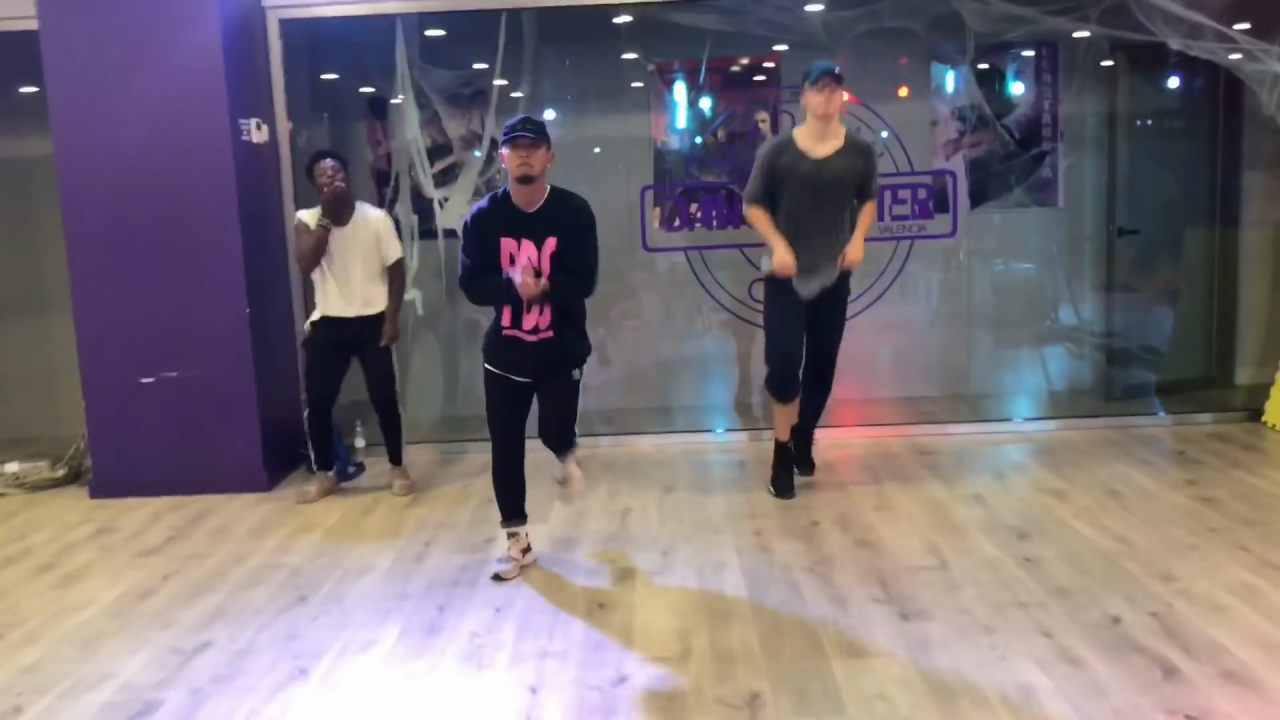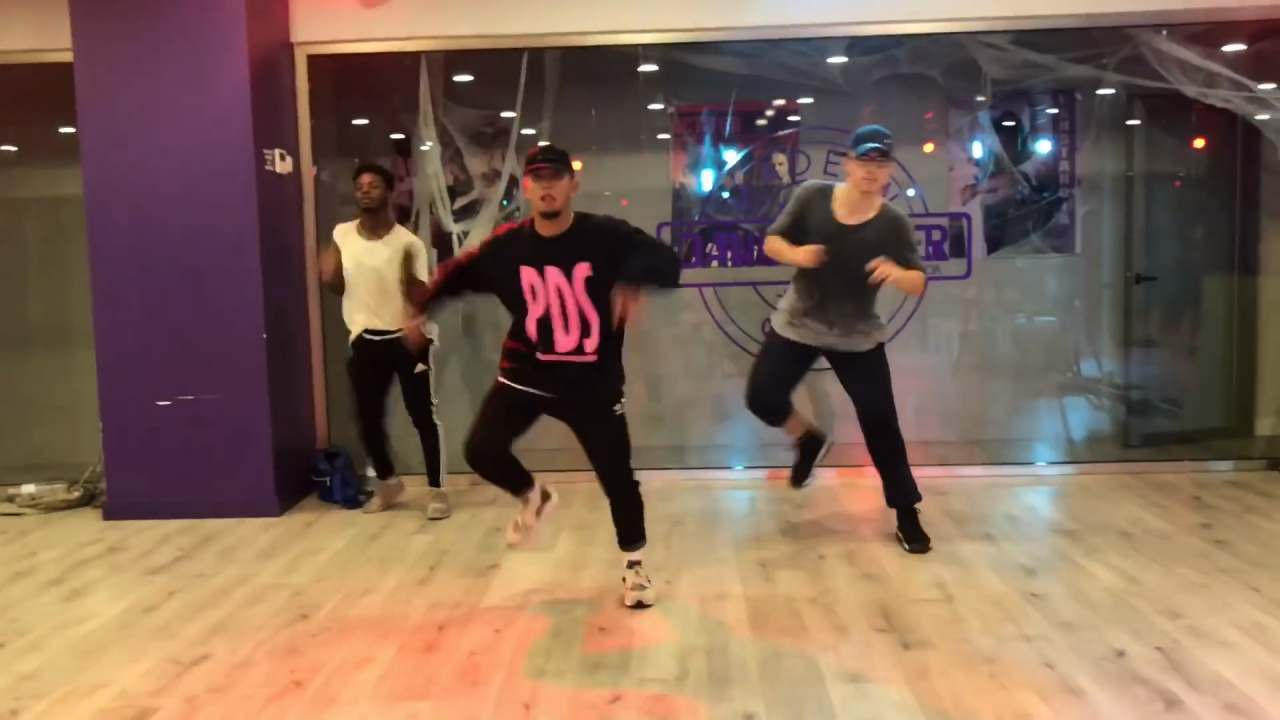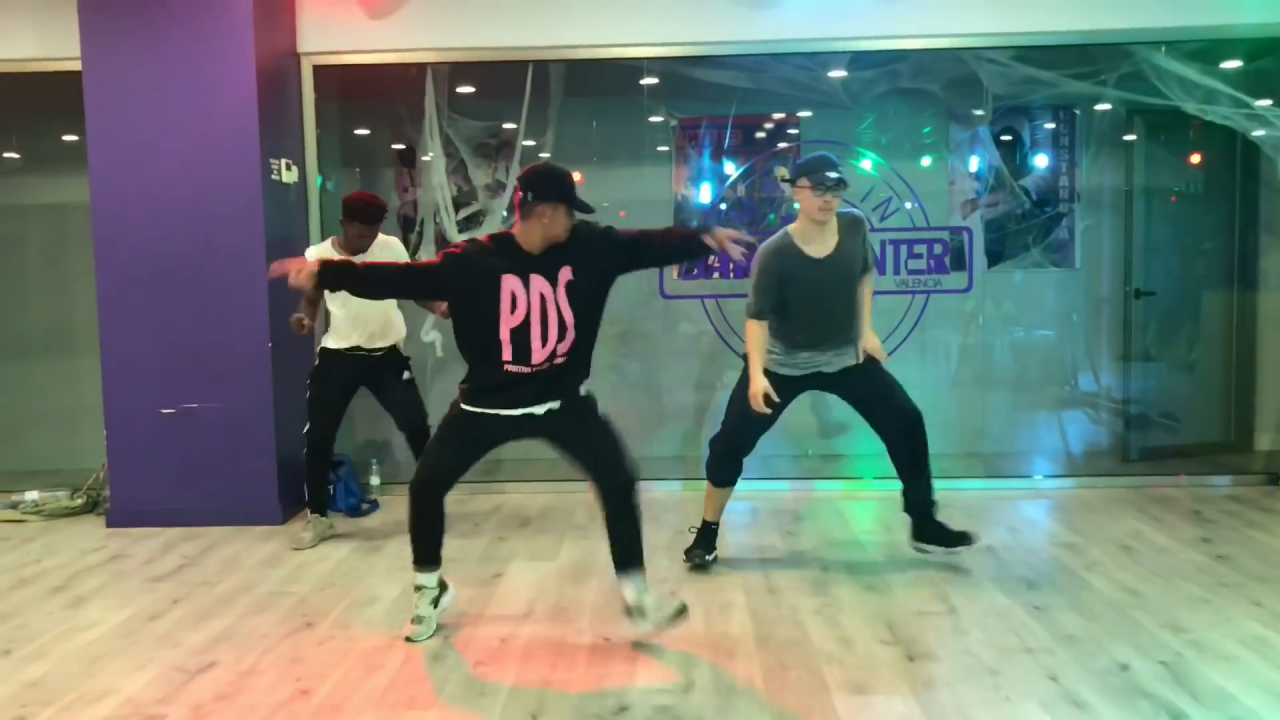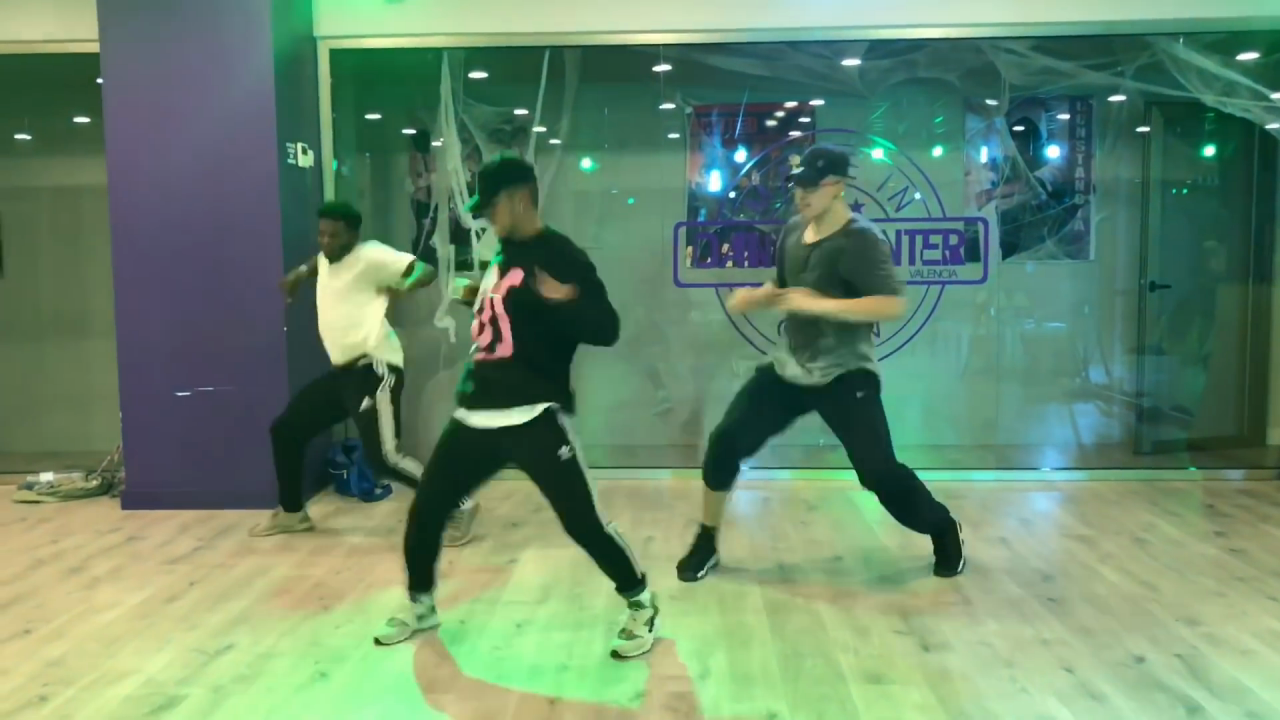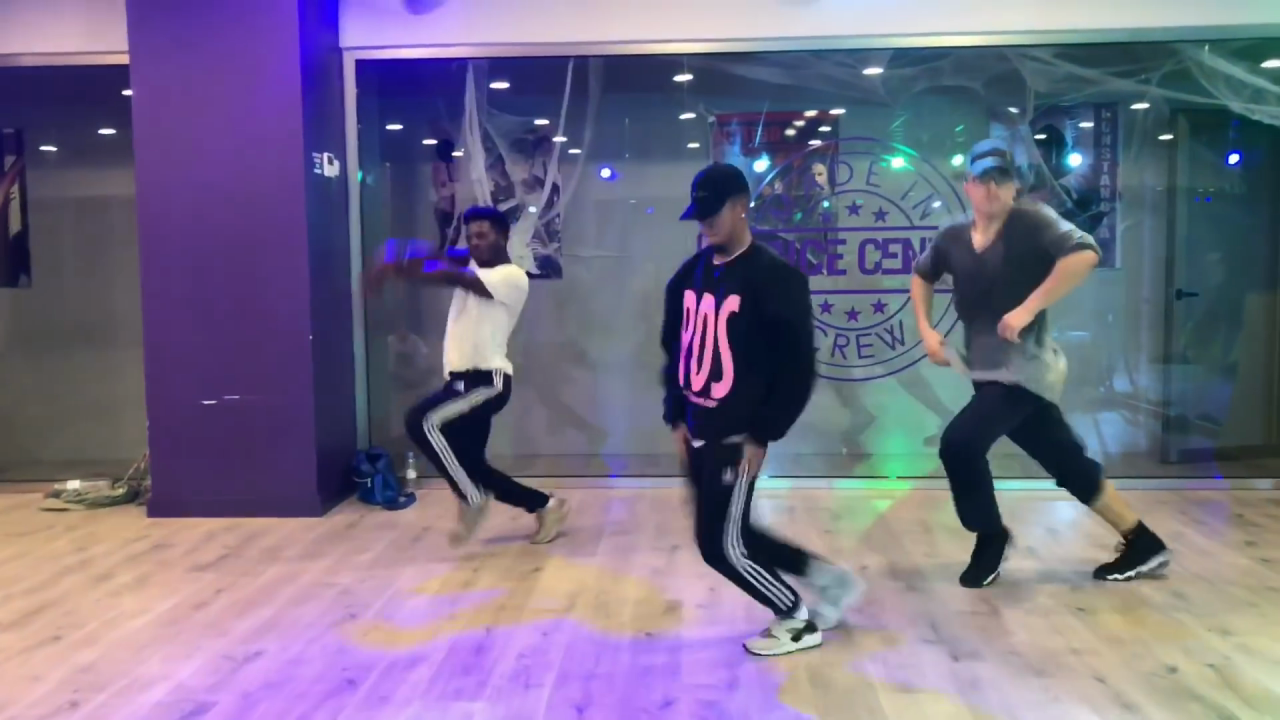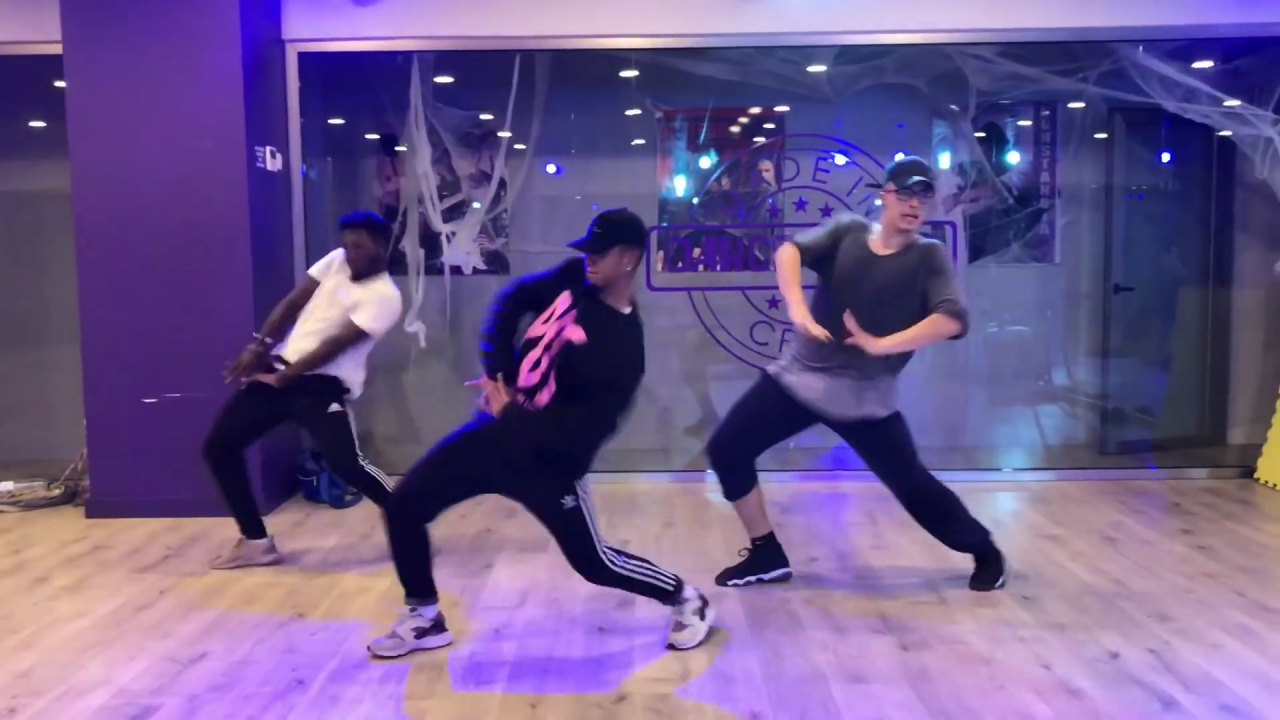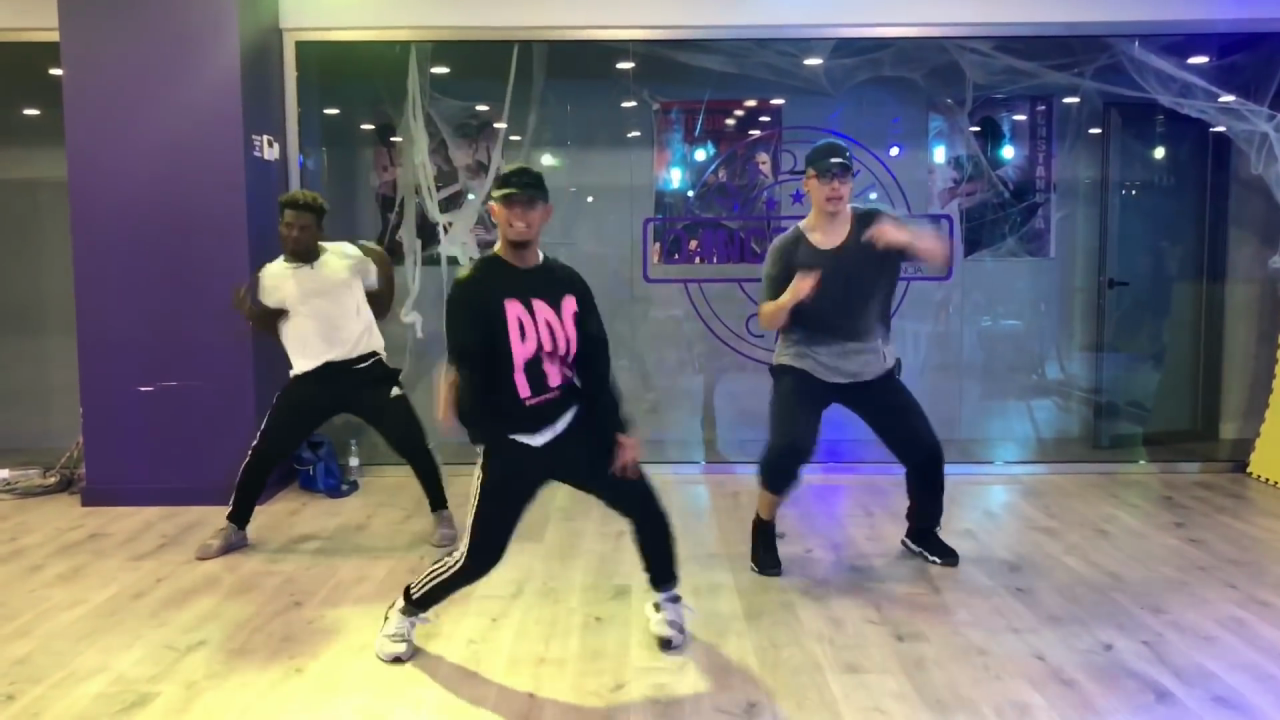
dt=0.7s
person 1, frame 1
left shoulder: (574, 212)
right shoulder: (484, 217)
left elbow: (582, 282)
right elbow: (474, 285)
left wrist: (541, 289)
right wrist: (514, 285)
left hip: (560, 350)
right hip: (505, 353)
left knee: (555, 432)
right knee: (506, 447)
left ankle: (564, 454)
right ankle: (516, 540)
person 1, frame 2
left shoulder: (606, 236)
right shoulder: (508, 244)
left elbow: (665, 263)
right elbow: (462, 274)
left wrist: (633, 283)
right wrist: (425, 302)
left hip: (593, 382)
right hip: (525, 376)
left knee: (617, 477)
right knee: (480, 449)
left ankle: (633, 564)
right ankle: (532, 496)
person 1, frame 3
left shoulder: (586, 245)
right shoulder: (476, 259)
left elbow: (645, 246)
right elbow: (405, 278)
left wrist: (704, 239)
right wrist: (325, 273)
left hip: (562, 396)
right hip: (490, 400)
left knee: (618, 479)
right knee: (426, 486)
left ankle: (636, 594)
right ankle: (431, 592)
person 1, frame 4
left shoulder: (561, 256)
right shoulder: (505, 255)
left elbow: (604, 328)
left wrist: (564, 303)
right wrist: (485, 299)
left hip: (535, 415)
right hip: (476, 415)
left knee: (582, 521)
right knee: (426, 512)
left ankle: (640, 605)
right ankle: (420, 606)
person 1, frame 5
left shoulder: (775, 277)
right shoulder: (690, 275)
left elbow: (797, 367)
right elbow: (674, 349)
left wrist: (765, 437)
right wrist: (675, 417)
left hip: (739, 431)
right hip: (700, 425)
left knee: (721, 543)
right knee: (728, 530)
left ankle: (796, 619)
right ankle: (826, 580)
person 1, frame 6
left shoulder: (624, 342)
right shoulder: (571, 279)
left elbow: (599, 421)
right elbow: (512, 303)
left wrist: (530, 444)
right wrist: (493, 374)
left hip: (544, 455)
right hip: (495, 431)
left knee: (594, 562)
right knee: (403, 508)
left ankle: (687, 603)
right ankle: (424, 621)
person 1, frame 7
left shoulder: (569, 283)
right shoulder: (475, 288)
left elbow: (596, 362)
right elbow: (464, 364)
left wrist: (621, 432)
right wrist: (453, 391)
left hip: (577, 424)
right hip: (512, 443)
left knee: (647, 511)
right knee: (479, 555)
left ankle: (665, 602)
right ankle: (404, 613)
person 2, frame 1
left shoulder: (859, 151)
right shoulder: (777, 149)
left elbow: (868, 199)
right elbow: (753, 205)
left wrist: (857, 240)
right wrist: (777, 245)
left hip: (832, 274)
right hip: (786, 275)
left knee: (822, 365)
right knee: (784, 359)
left ankle: (803, 438)
right ankle: (782, 451)
person 2, frame 2
left shoulder: (894, 224)
right shoulder: (811, 197)
left elbow: (917, 280)
right elbow: (772, 241)
left wrist: (896, 273)
right wrist: (794, 253)
left hip: (856, 334)
right hip: (797, 322)
left knee: (879, 419)
right knee: (762, 397)
left ankle: (907, 516)
right ankle: (808, 438)
person 2, frame 3
left shoulder: (854, 226)
right shoulder: (775, 252)
right elbow: (757, 315)
left wrist: (866, 328)
right wrist: (755, 372)
left hip: (846, 357)
right hip: (784, 361)
left knee: (906, 421)
right knee: (732, 439)
left ankle: (924, 523)
right ankle: (707, 533)
person 2, frame 4
left shoulder: (860, 238)
right shoulder: (792, 232)
left elbow: (890, 305)
left wrist: (818, 304)
right wrist: (754, 297)
left hip: (846, 374)
right hip: (790, 368)
left knee: (879, 470)
right knee: (725, 444)
left ankle: (943, 530)
right ankle: (706, 541)
person 2, frame 5
left shoulder: (1030, 221)
right shoulder: (953, 238)
left elbow: (1084, 253)
right elbow: (922, 276)
left wrist: (1028, 308)
right wrist: (926, 328)
left hip: (1022, 370)
right hip: (989, 368)
left knee: (958, 444)
right knee: (1067, 465)
left ankle: (990, 541)
right ankle: (1142, 545)
person 2, frame 6
left shoulder: (930, 258)
right shoulder: (848, 230)
left elbow: (953, 320)
right elbow: (790, 251)
left wrist: (886, 344)
right wrist: (797, 307)
left hip: (863, 390)
right hip: (799, 376)
left knee: (914, 485)
right knee: (726, 449)
left ankle: (984, 552)
right ankle: (766, 555)
person 2, frame 7
left shoulder: (874, 223)
right shoulder: (788, 247)
left elbow: (938, 256)
right elbow: (768, 320)
left wrist: (903, 238)
right wrist: (789, 299)
left hip: (870, 363)
right hip: (804, 363)
left knee: (924, 450)
right knee: (788, 448)
left ankle: (922, 532)
right ankle: (764, 528)
person 3, frame 1
left shoulder: (376, 219)
right shoulder: (306, 220)
left elbow: (395, 270)
right elbow: (307, 264)
left wrist: (392, 318)
right wrist: (326, 215)
left hip: (371, 322)
right hip: (328, 325)
left knee: (385, 400)
right knee: (317, 402)
left ankle: (398, 468)
right ankle: (324, 474)
person 3, frame 2
left shoulder: (407, 242)
right shoulder: (342, 235)
right elbow: (332, 280)
left wrist: (411, 284)
right wrist: (328, 271)
left hip: (407, 339)
right hip: (366, 339)
left knee: (422, 415)
right knee: (368, 420)
left ankle: (437, 490)
right ankle: (388, 481)
person 3, frame 3
left shoulder: (392, 248)
right shoulder: (318, 256)
right elbow: (312, 304)
left wrist: (438, 305)
right wrist: (305, 319)
left hip: (387, 355)
right hip: (338, 356)
left knee: (417, 428)
right knee: (318, 436)
right ankle: (318, 518)
person 3, frame 4
left shoulder: (370, 256)
right shoulder: (325, 261)
left elbow: (424, 272)
left wrist: (404, 285)
right wrist: (297, 278)
left hip: (374, 369)
right hip: (343, 371)
left knee: (382, 457)
right knee: (285, 429)
left ankle: (459, 506)
right ankle: (291, 512)
person 3, frame 5
left shoulder: (512, 277)
right shoulder: (470, 263)
left elbow: (453, 277)
right elbow: (438, 263)
left wrist: (403, 271)
right wrist: (398, 265)
left hip: (487, 378)
right hip: (461, 378)
left knee: (422, 422)
right knee: (471, 466)
left ankle: (471, 498)
right ankle: (545, 507)
person 3, frame 6
left shoulder: (384, 299)
right shoulder: (336, 261)
left elbow: (336, 345)
right elbow: (294, 303)
left wrist: (279, 378)
right wrist: (258, 346)
left hip: (326, 384)
right hip: (277, 368)
left knee: (348, 464)
right knee: (219, 446)
right ankle: (256, 542)
person 3, frame 7
left shoulder: (349, 257)
right shoulder: (272, 275)
left elbow: (381, 308)
right elbow: (268, 324)
left wrist: (384, 269)
right wrist: (249, 310)
left hip: (367, 369)
right hip: (312, 377)
left knee: (412, 445)
right knee: (264, 451)
left ankle: (440, 515)
right ankle: (233, 528)
